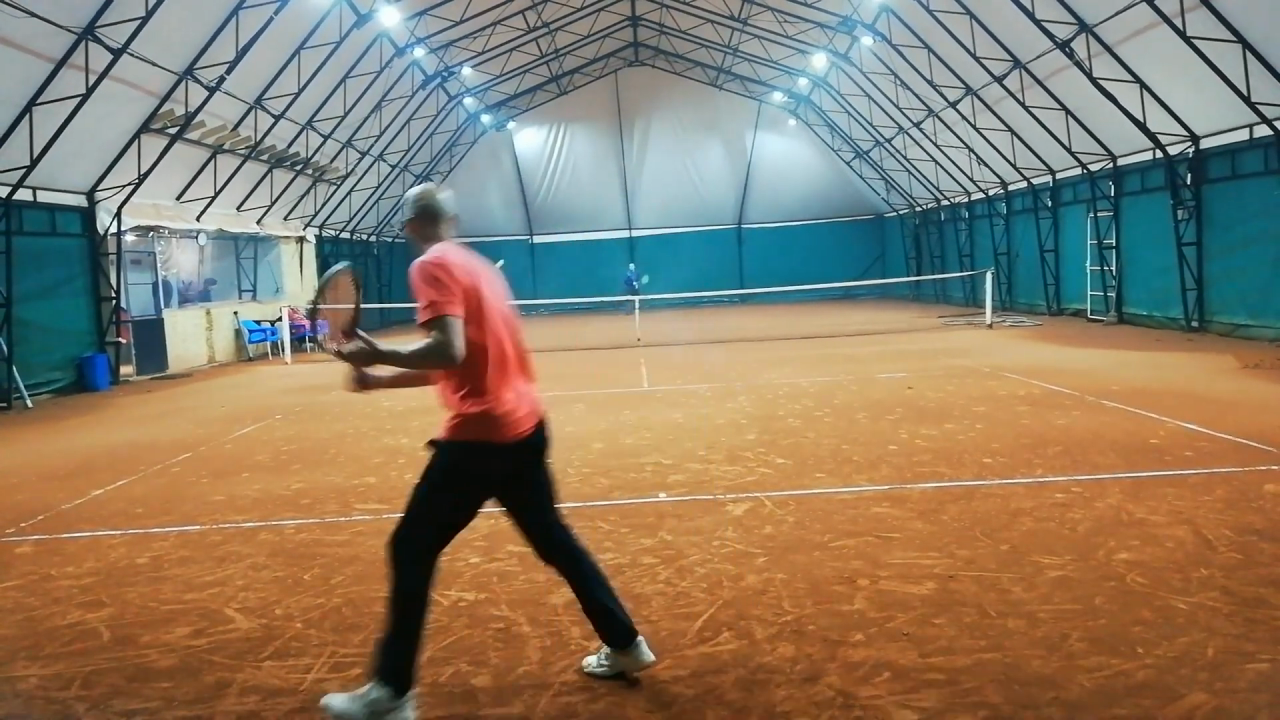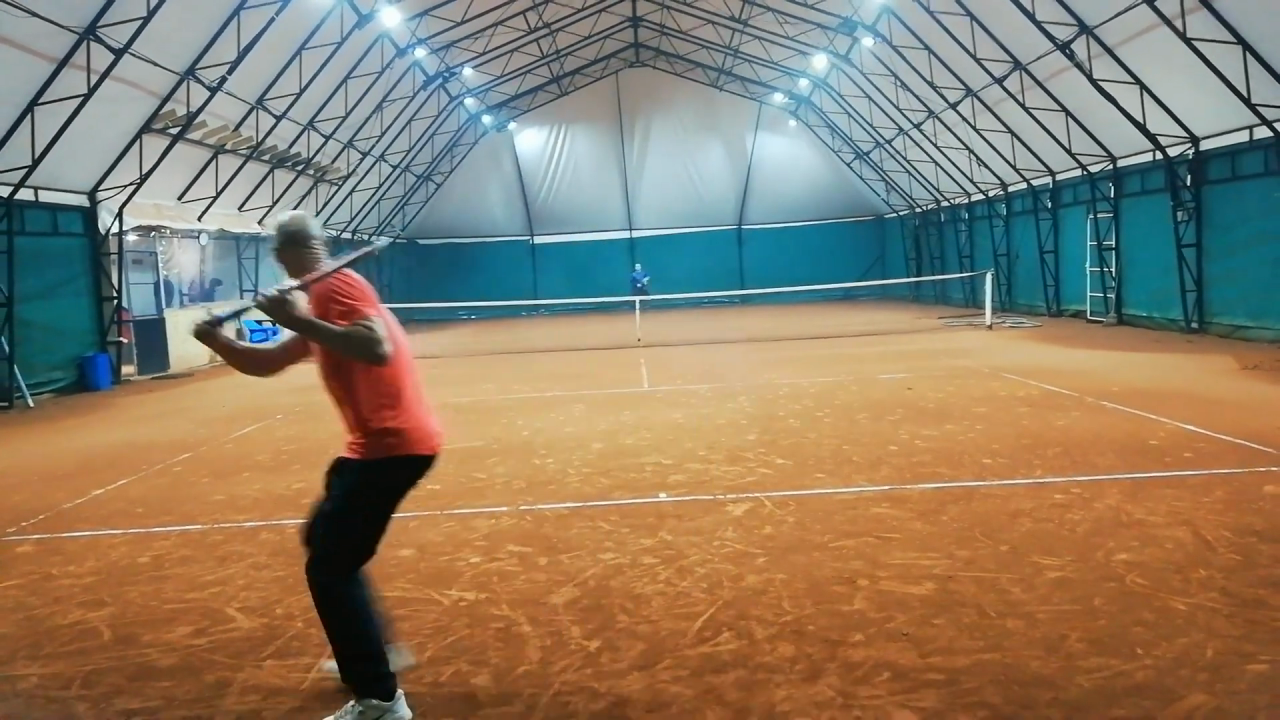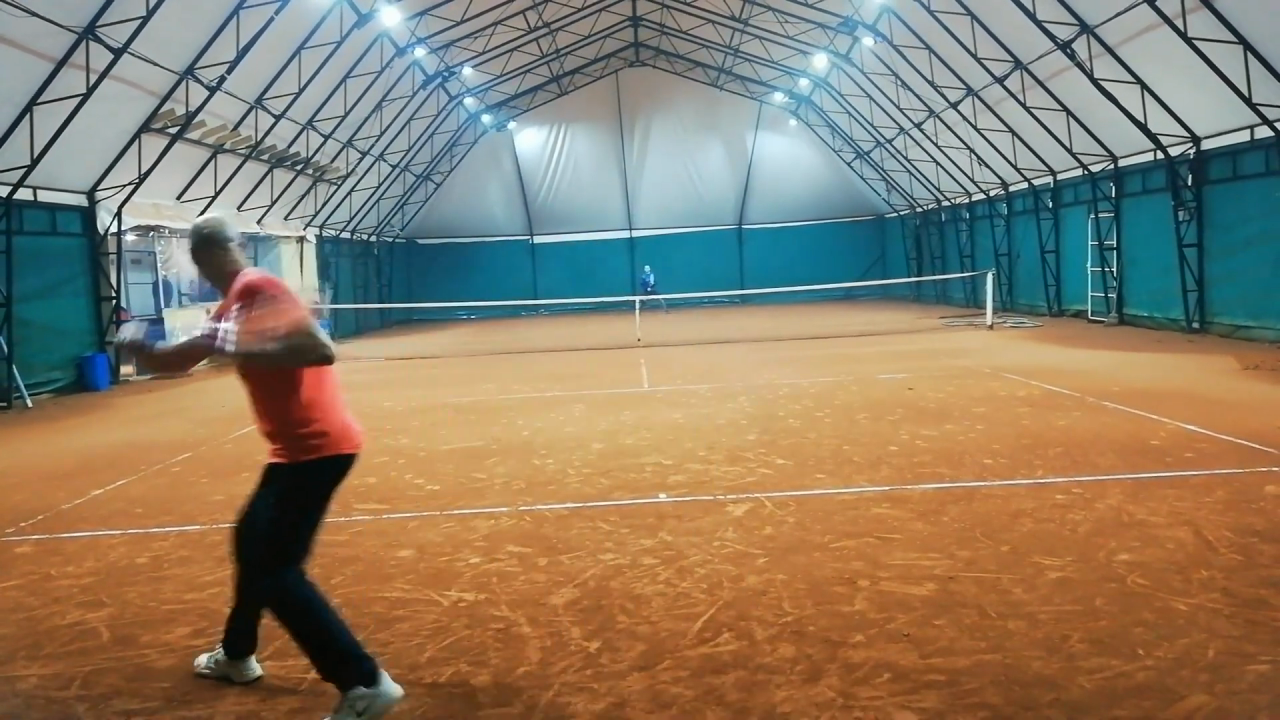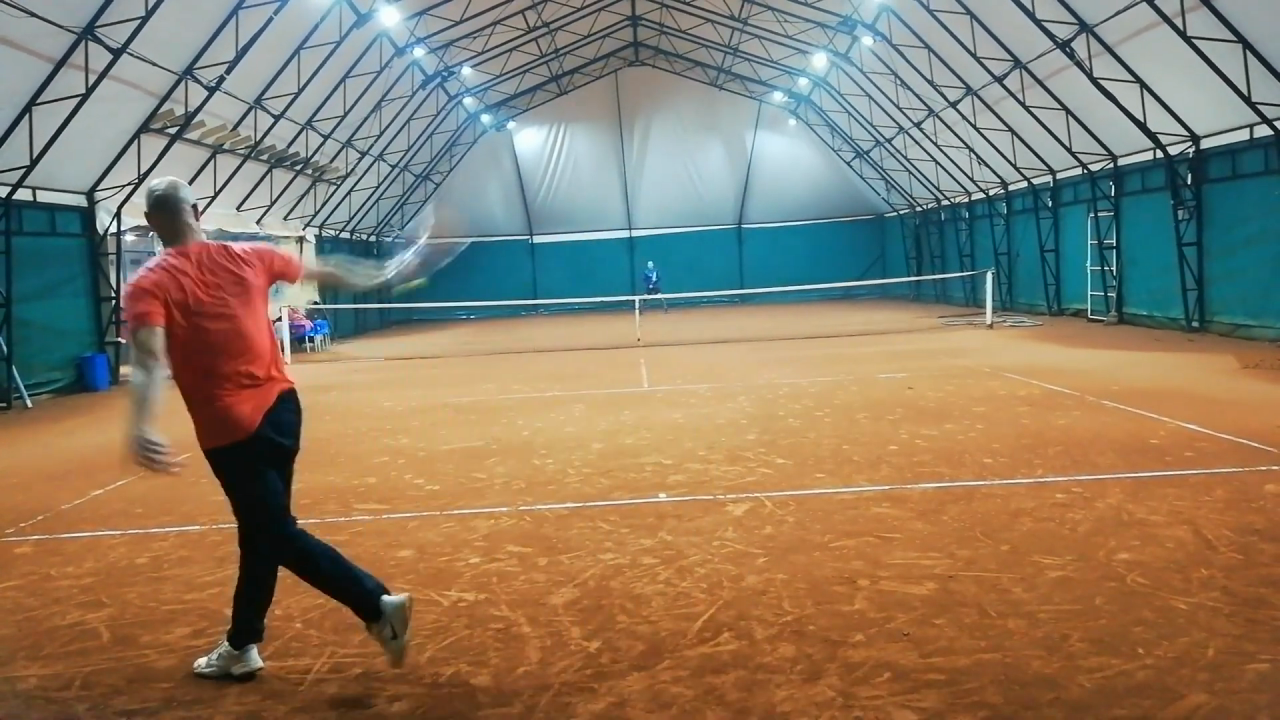
dt=0.3s
person 1, frame 1
left shoulder: (432, 266)
right shoulder: (480, 267)
left elbow: (449, 353)
left wrist: (379, 355)
right wrist: (380, 375)
left hip: (482, 433)
right hip: (525, 424)
left knee: (411, 548)
right knee: (552, 538)
right ankle: (625, 643)
person 1, frame 2
left shoulder: (338, 284)
right shoulder: (326, 297)
left elbow: (378, 351)
right elbow: (266, 363)
left wrist: (304, 321)
right wrist: (220, 340)
left hip: (390, 447)
right hip: (405, 441)
left knee: (330, 563)
right knee: (326, 540)
right ankle: (374, 657)
person 1, frame 3
left shoulder: (258, 290)
right shoulder: (234, 304)
left elbow: (321, 348)
right elbow: (180, 358)
left wrist: (244, 351)
right wrist: (143, 350)
left hip: (314, 446)
right hip: (309, 444)
left knee: (277, 571)
right knee: (254, 546)
right ankle: (236, 654)
person 1, frame 4
left shoulder: (147, 285)
right shoulder: (248, 257)
left elbow: (149, 361)
right elbow: (316, 272)
left wrist: (141, 428)
left hip: (231, 435)
right hip: (281, 408)
left knee: (278, 536)
right knee: (260, 531)
left ankle: (378, 604)
right ankle: (241, 646)
